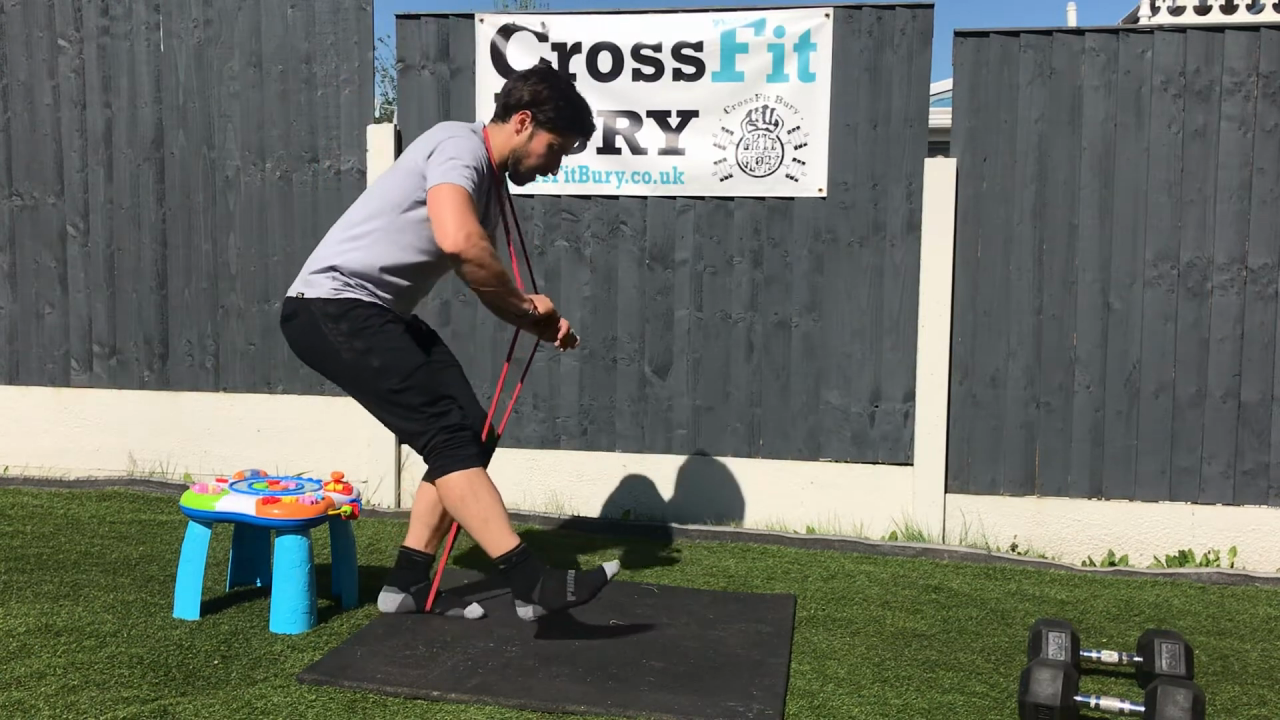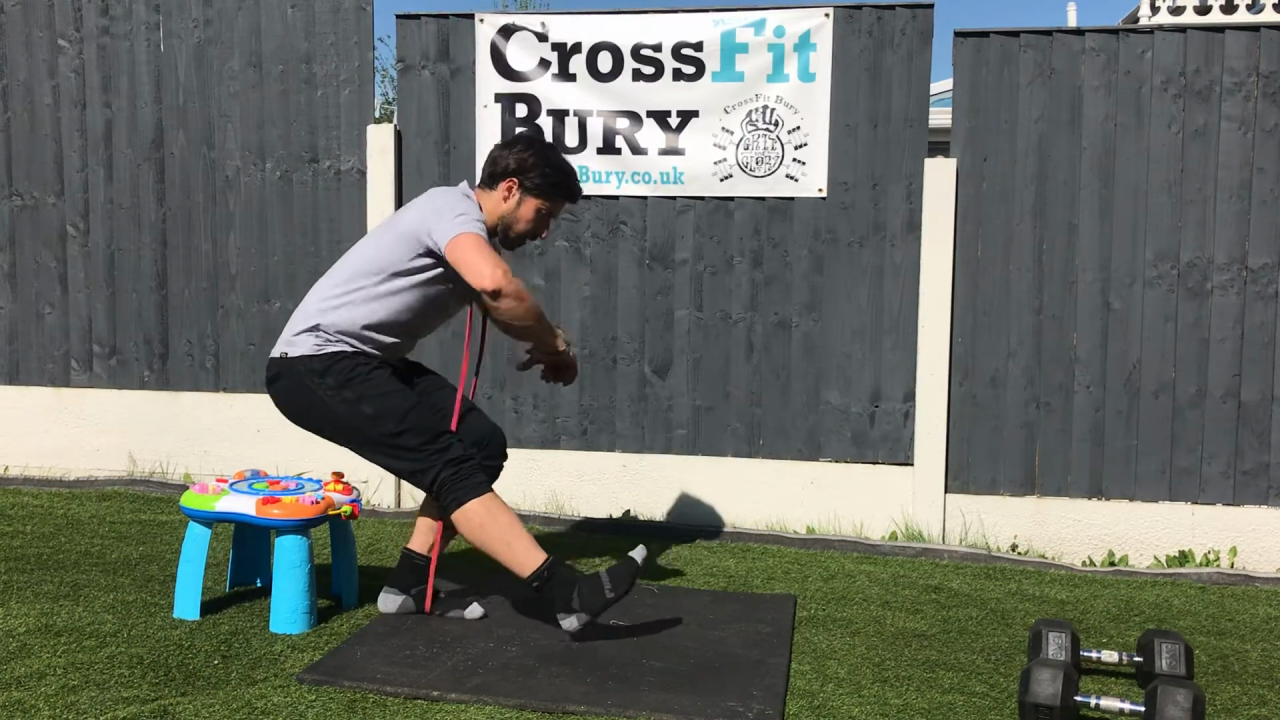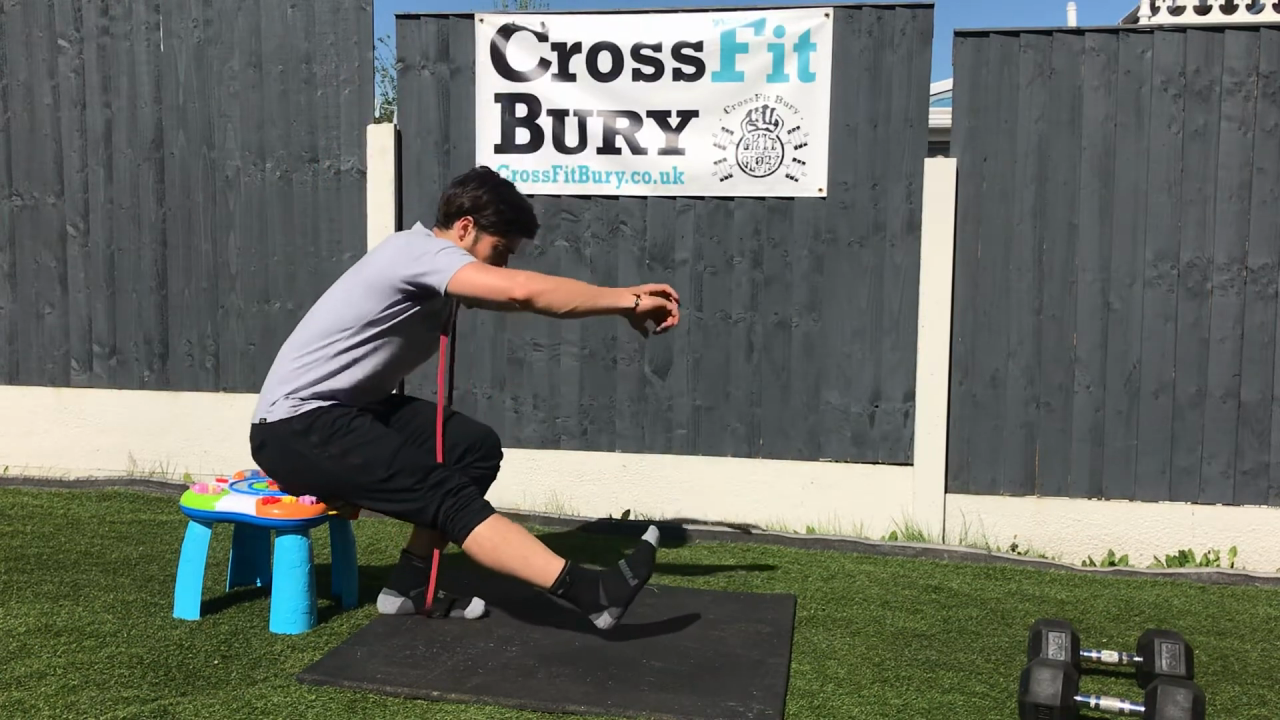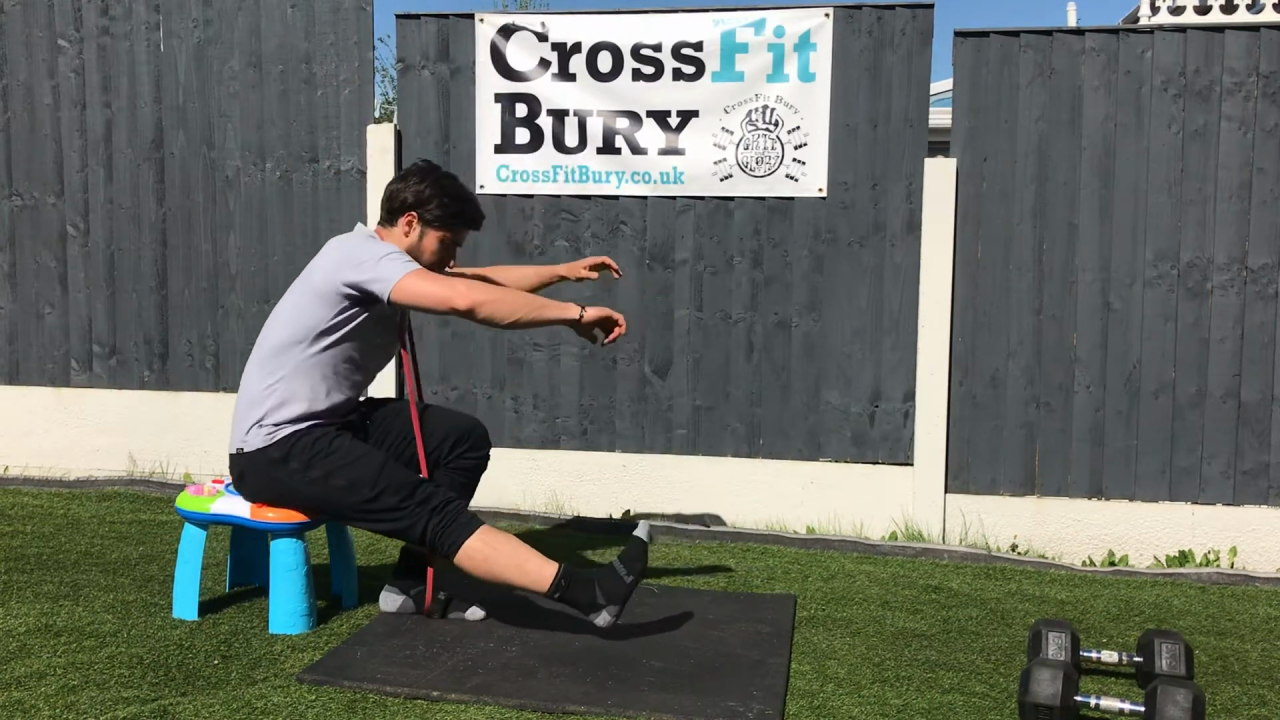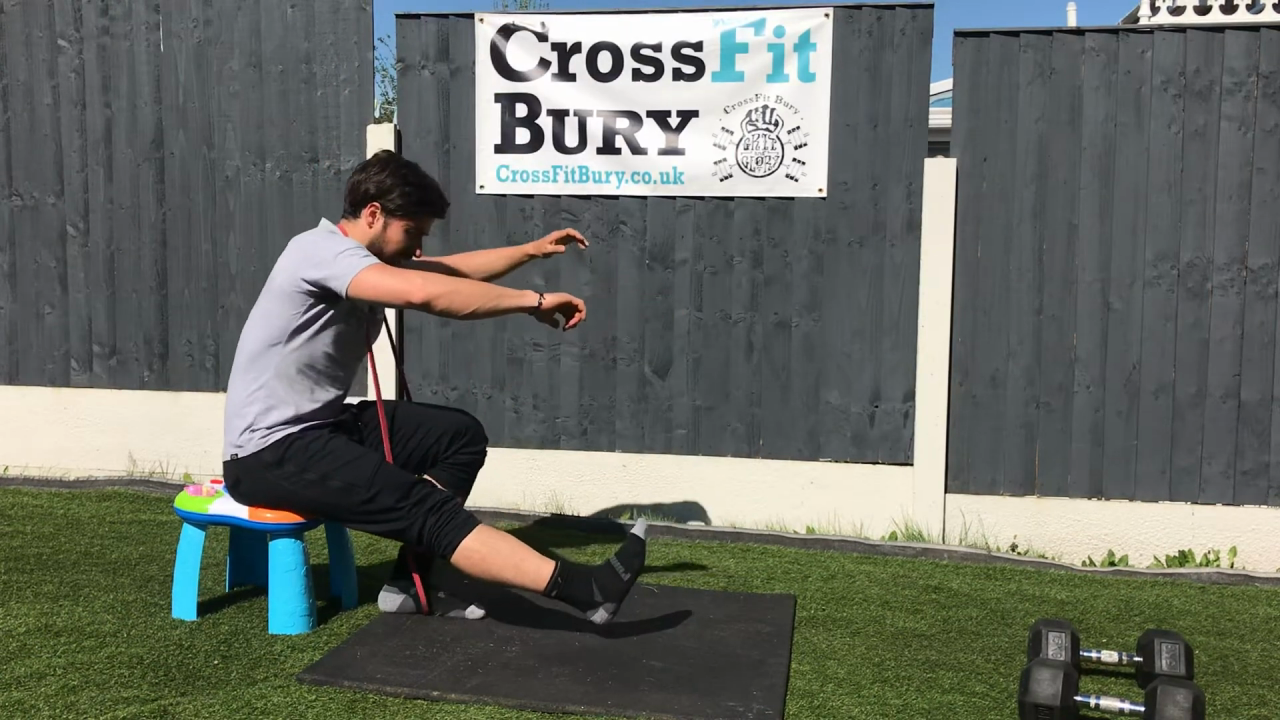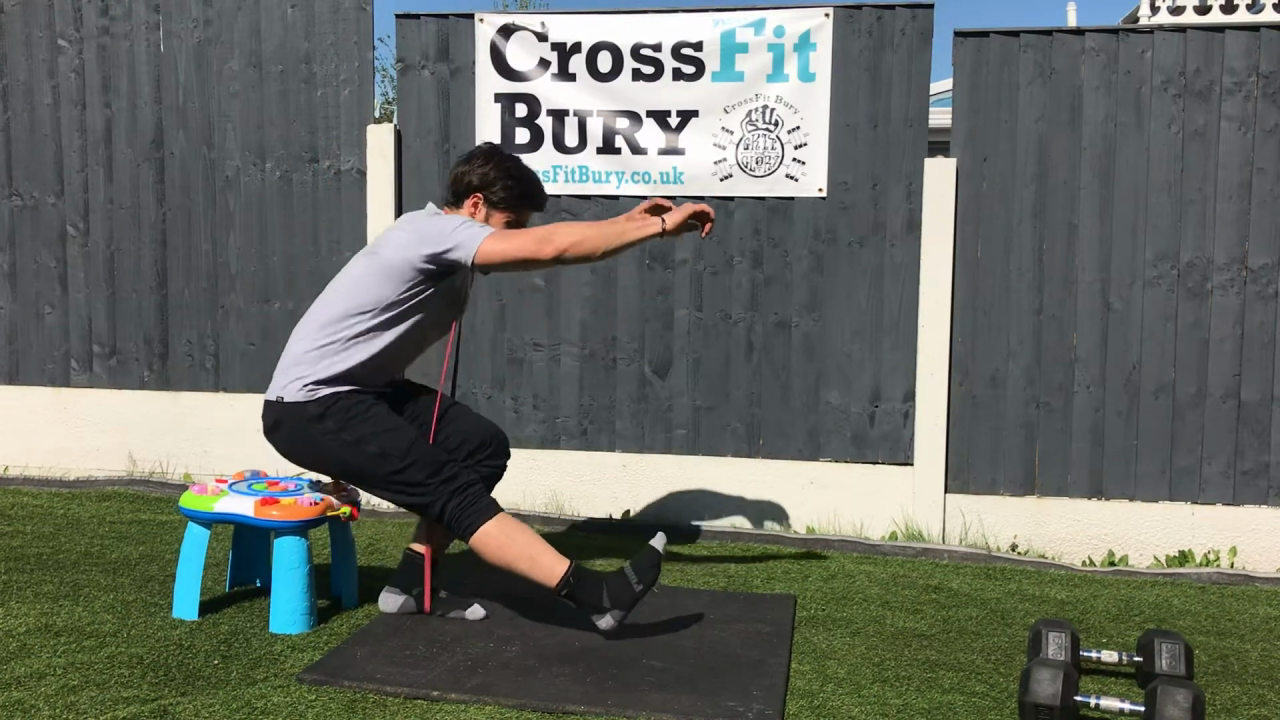
dt=0.5s
person 1, frame 1
left shoulder: (488, 182)
right shoulder: (459, 146)
left elbow: (483, 275)
right elbow: (458, 243)
left wrist: (537, 321)
right wrist: (525, 304)
left hip: (379, 313)
right hip: (330, 308)
left knee: (469, 433)
right knee: (449, 434)
left ankle: (408, 581)
right ankle: (531, 581)
person 1, frame 2
left shoulder: (475, 232)
right shoulder: (454, 207)
left elbow: (490, 301)
right elbow: (495, 285)
left wrist: (544, 344)
right wrist: (554, 343)
left hip: (366, 360)
right hip: (314, 366)
left knee: (481, 446)
right knee: (450, 463)
left ankle: (409, 585)
right ankle: (564, 591)
person 1, frame 3
left shoulder: (435, 268)
right shoulder: (418, 250)
left elbow: (529, 290)
right elbow: (522, 291)
left wrist: (622, 293)
right wrist: (628, 304)
left hip: (343, 411)
right hip: (293, 428)
left knee: (476, 448)
right knee: (444, 493)
left ankle: (409, 586)
right ankle: (587, 590)
person 1, frame 4
left shoulder: (383, 262)
right shoulder: (360, 254)
left elbow: (480, 282)
right elbow: (466, 301)
left wrist: (562, 271)
right wrist: (576, 314)
left hip: (327, 422)
right hip: (273, 451)
left knee: (464, 439)
right knee: (429, 506)
left ankle: (409, 586)
right ankle: (581, 590)
person 1, frame 5
left shoulder: (360, 259)
right shoulder: (320, 251)
left elbow: (454, 270)
right elbow: (424, 295)
left wrist: (531, 250)
right wrist: (536, 301)
right hip: (266, 455)
left knee: (459, 435)
right knee: (424, 505)
left ankle: (407, 584)
right ankle: (582, 589)
person 1, frame 6
left shoulder: (444, 240)
right shoulder: (434, 231)
left elbow: (538, 241)
right elbow: (549, 249)
left wrist: (627, 220)
right wrist: (661, 227)
left hip: (355, 392)
right hip: (308, 409)
left knee: (483, 447)
right knee: (451, 486)
left ankle: (410, 586)
right ankle: (589, 592)
